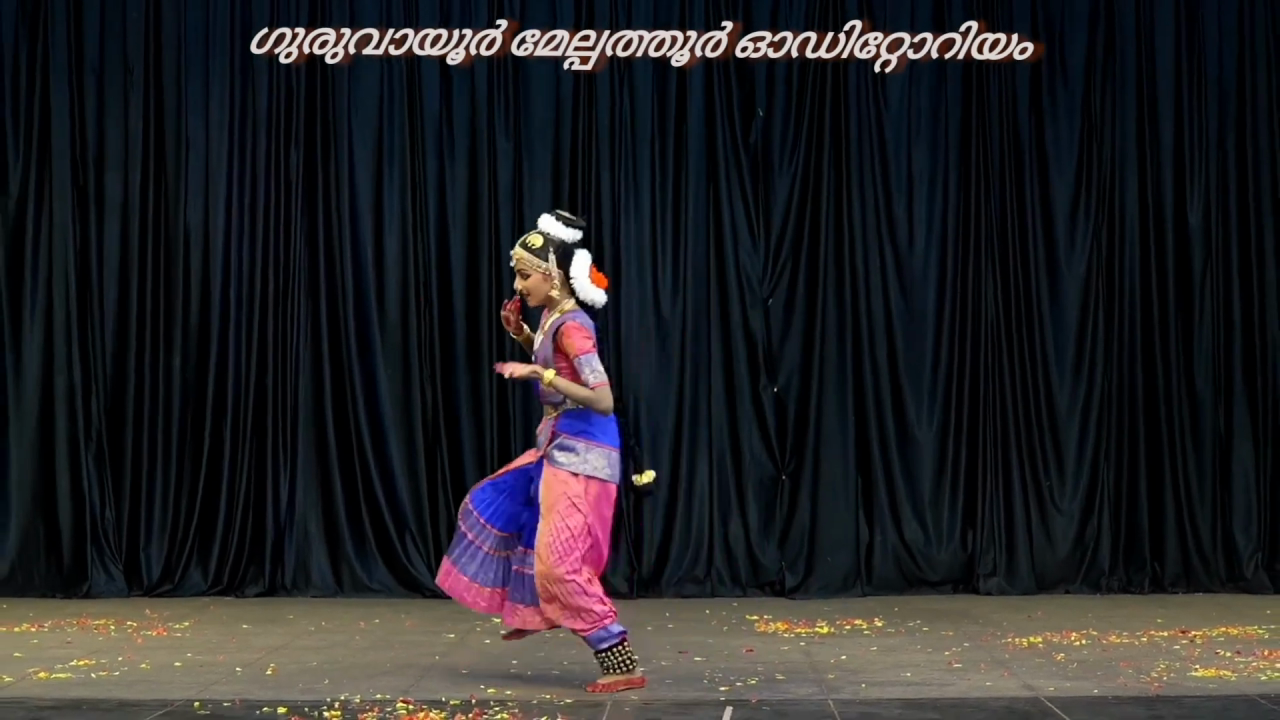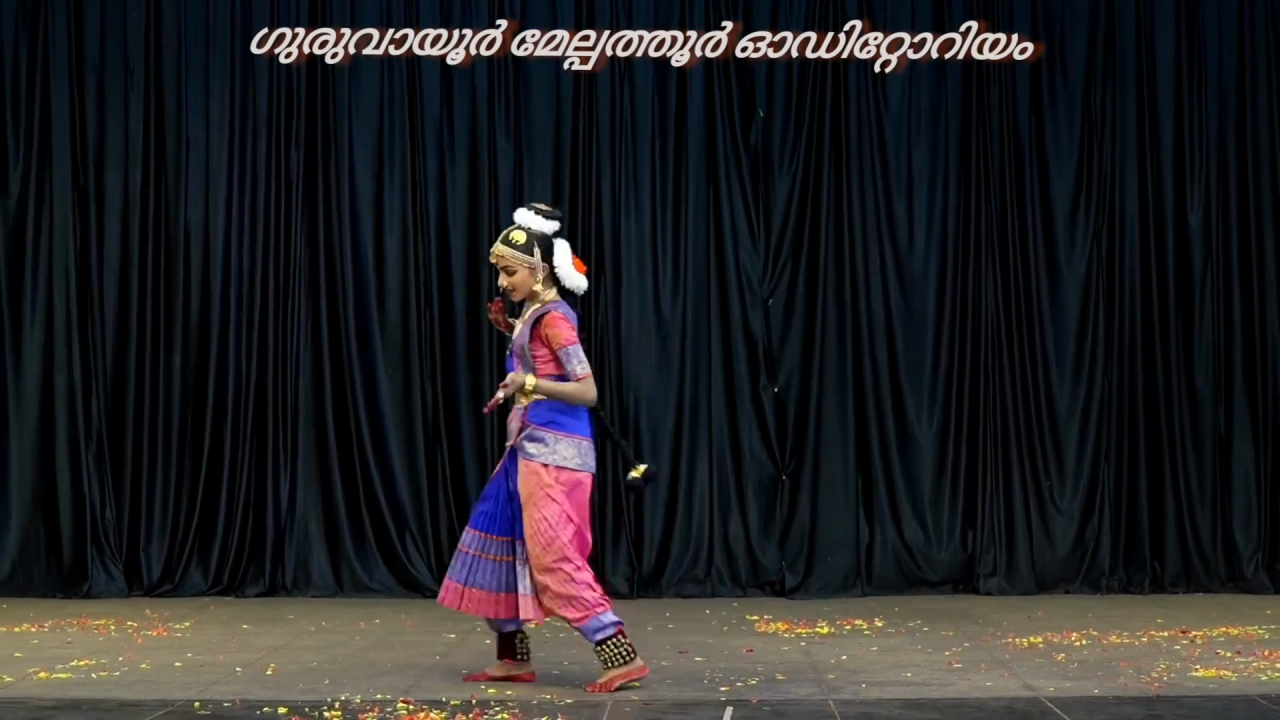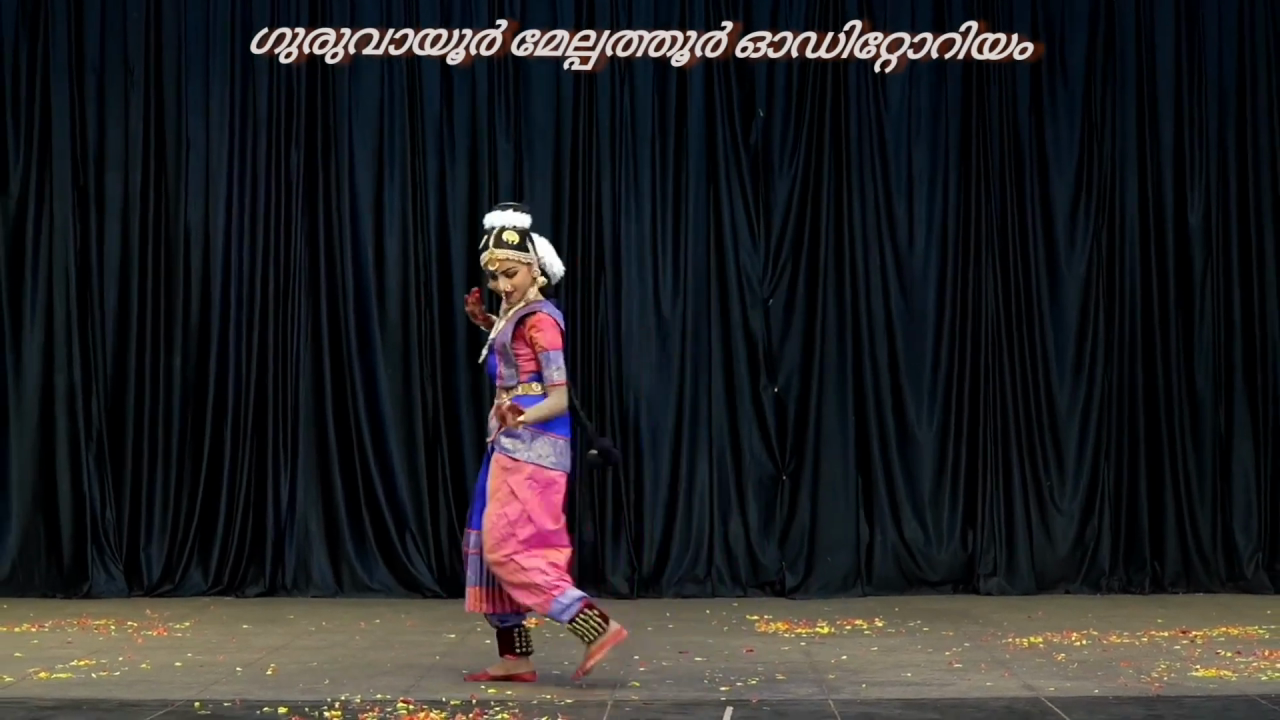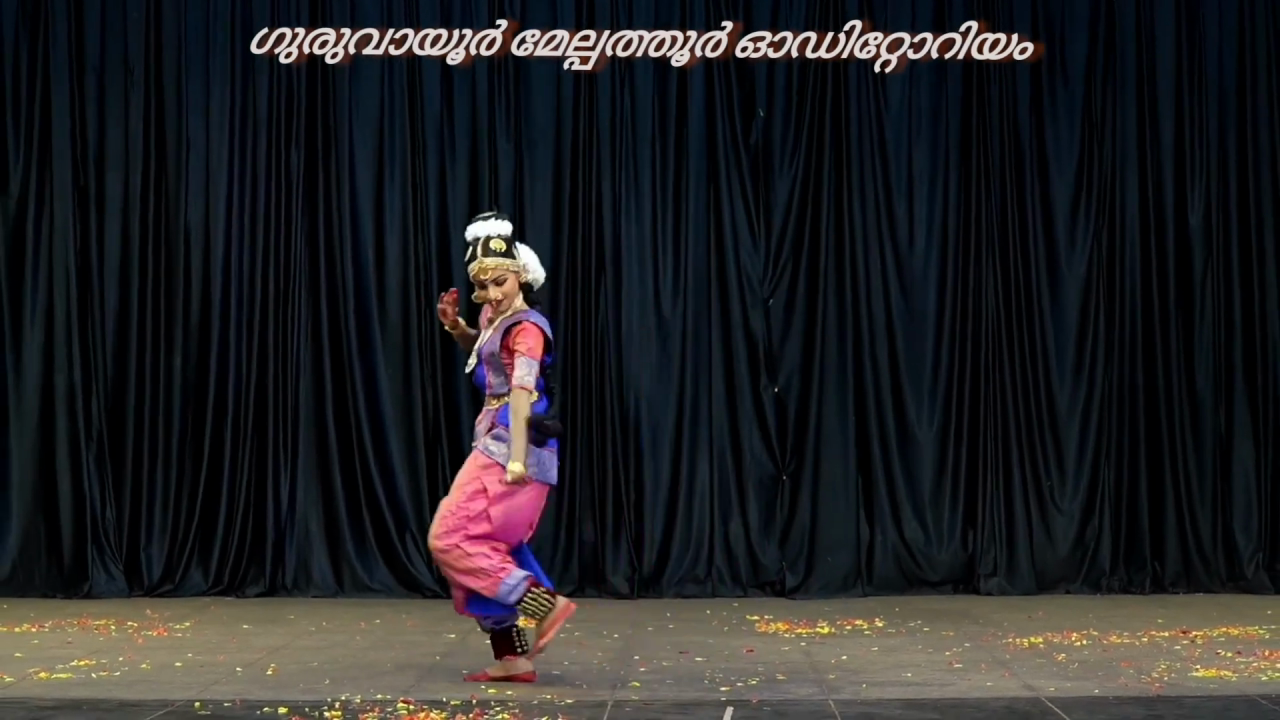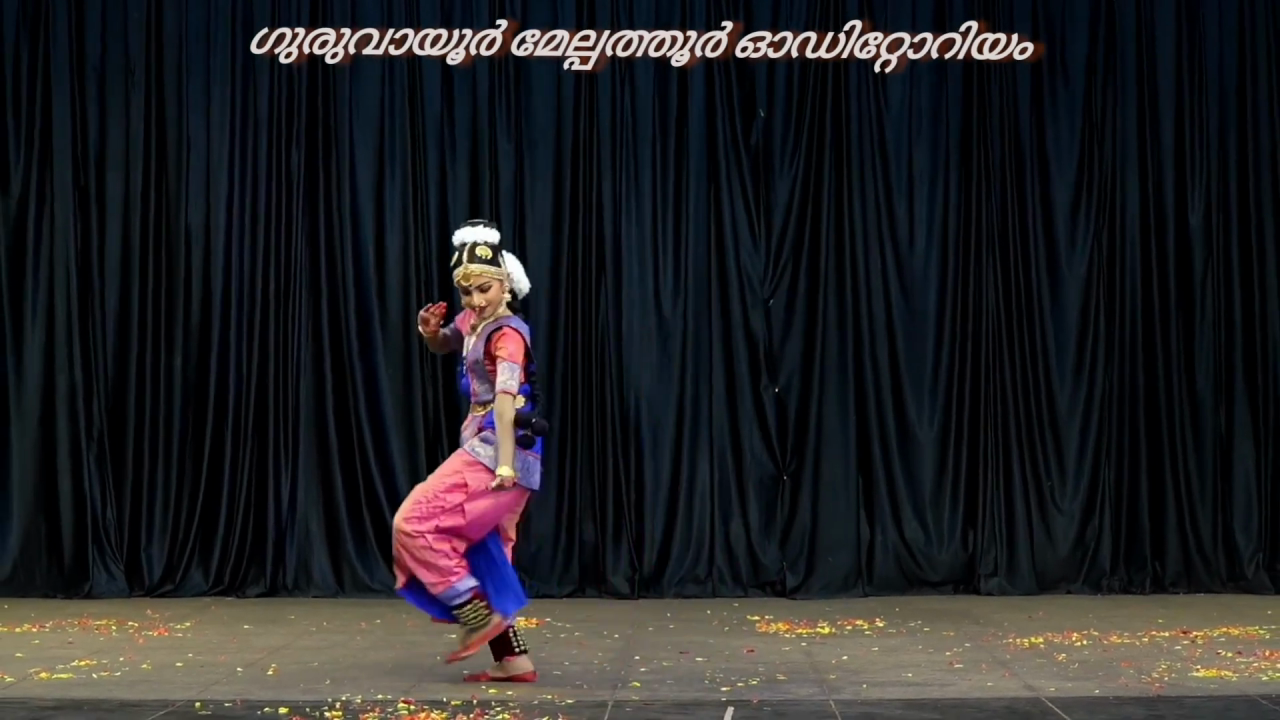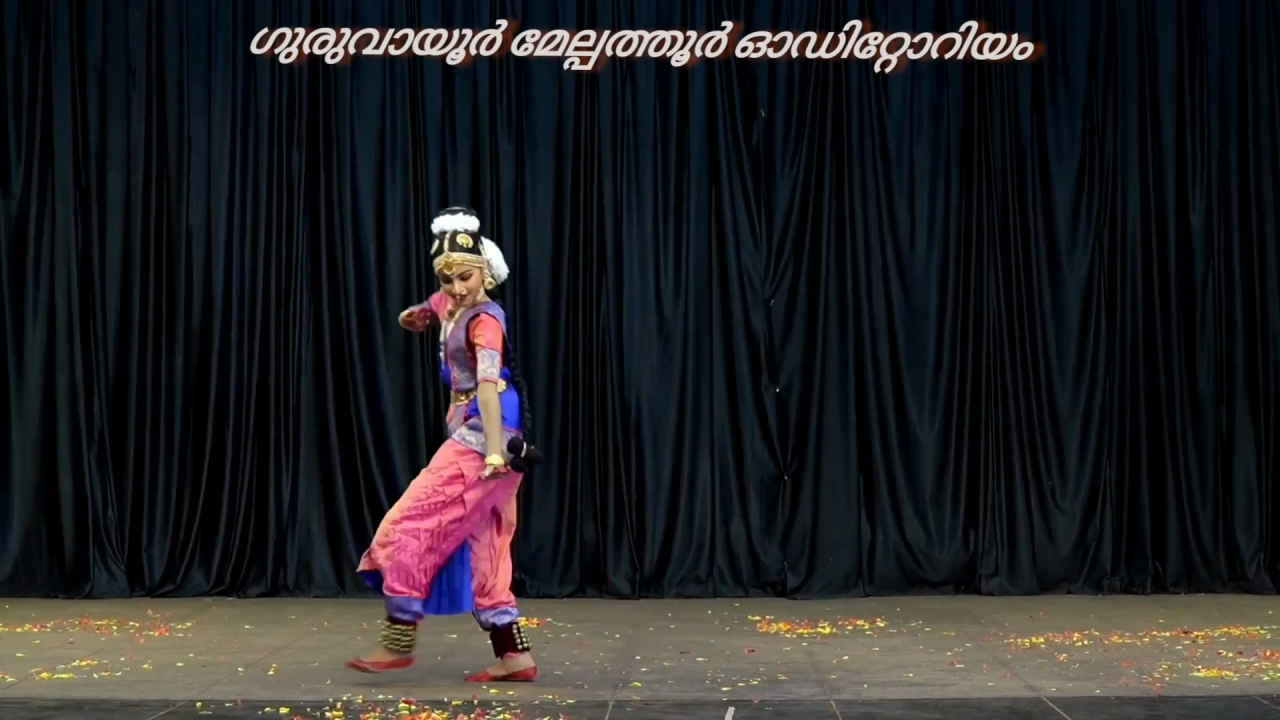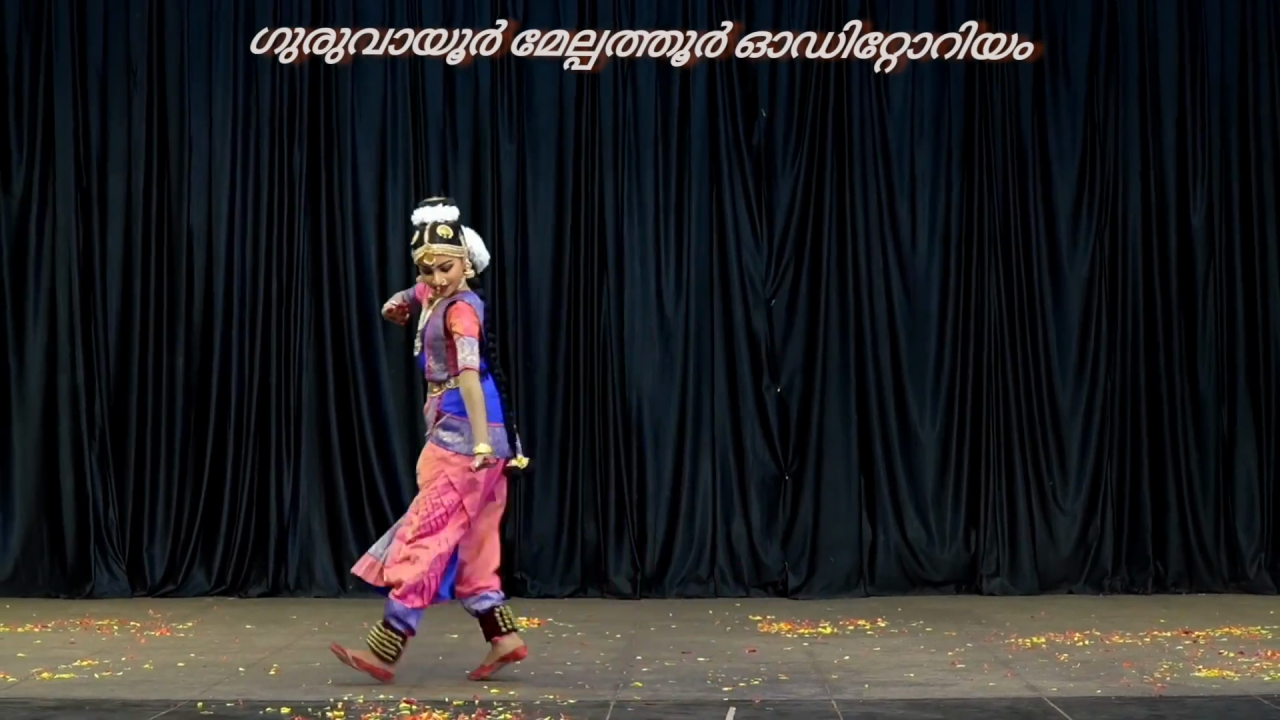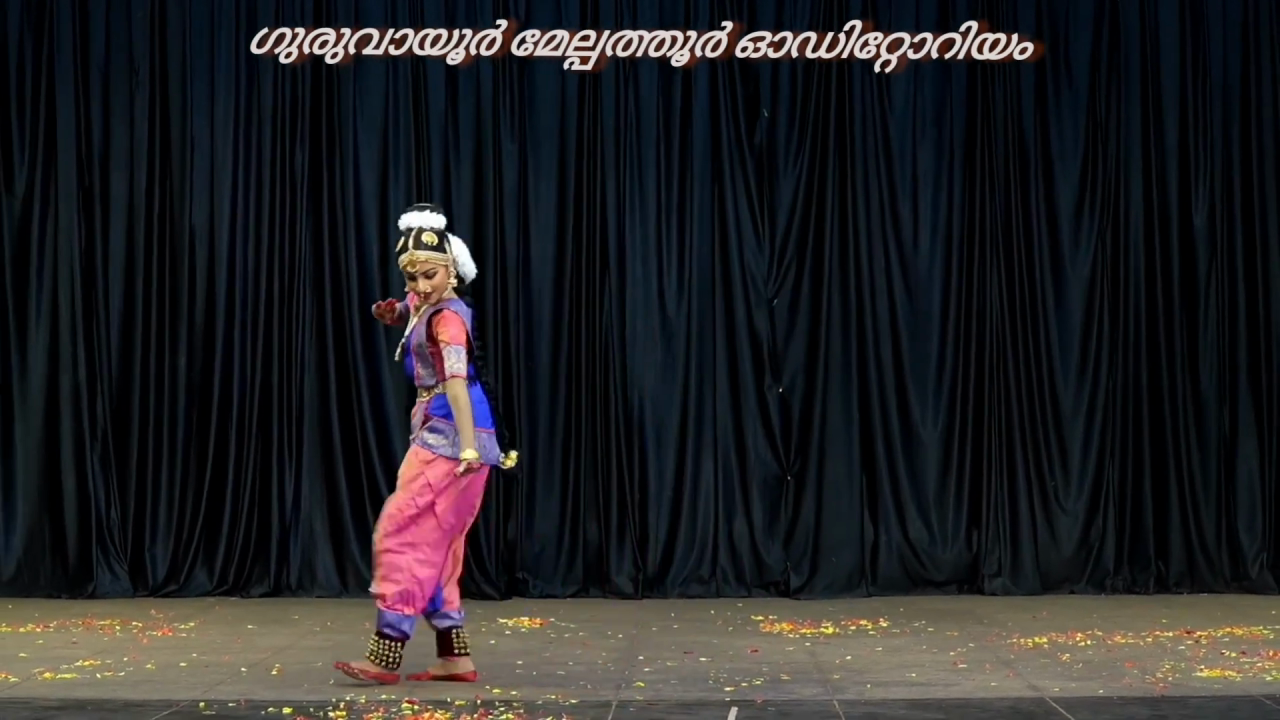
dt=0.1s
person 1, frame 1
left shoulder: (572, 326)
right shoulder: (552, 319)
left elbow: (602, 400)
left wrist: (544, 377)
right wrist: (519, 332)
left hip: (581, 456)
right hip: (559, 451)
left knee: (563, 568)
right knee: (489, 509)
left ankle: (623, 666)
right ankle: (526, 619)
person 1, frame 2
left shoulder: (554, 318)
right shoulder: (535, 313)
left elbow: (587, 391)
left wrist: (529, 383)
right wrist: (508, 328)
left hip: (553, 447)
right hip: (535, 445)
left knee: (556, 558)
right knee: (496, 538)
left ankle: (624, 659)
right ankle: (512, 658)
person 1, frame 3
left shoulder: (541, 318)
right shoulder: (514, 310)
left elbow: (558, 394)
left wrist: (518, 412)
right wrist: (483, 320)
left hip: (528, 445)
right hip: (512, 443)
left knee: (511, 550)
right knee: (491, 549)
left ankle: (600, 628)
right ankle: (513, 657)
person 1, frame 4
left shoulder: (526, 327)
right shoulder: (493, 316)
left elbow: (521, 397)
right elbow: (481, 351)
left wrist: (517, 459)
right wrist: (451, 322)
left hip: (515, 448)
right hip: (499, 446)
left knee: (451, 538)
right knee: (487, 548)
left ankle: (546, 604)
right ankle: (511, 657)
person 1, frame 5
left shoulder: (507, 333)
right shoulder: (476, 318)
left elbow: (507, 400)
right elbow: (442, 346)
left wrist: (503, 464)
right wrist: (429, 328)
left hip: (498, 449)
right hip: (487, 446)
left knee: (416, 524)
right knee: (482, 553)
left ankle: (481, 617)
right ankle: (512, 659)
person 1, frame 6
left shoulder: (484, 319)
right shoulder: (450, 303)
left elbow: (489, 387)
right elbow: (420, 326)
left wrist: (495, 450)
right wrist: (410, 319)
left hip: (484, 438)
right hip: (476, 436)
left knee: (409, 529)
right knee: (479, 550)
left ankle: (398, 643)
right ankle: (515, 655)
person 1, frame 7
left shoulder: (461, 308)
right shoulder: (433, 292)
left elbow: (469, 376)
right elbow: (404, 305)
left wrist: (481, 442)
right wrist: (396, 307)
left hip: (460, 431)
right hip: (454, 428)
left knee: (426, 537)
right knee: (464, 541)
left ankle: (384, 652)
right ankle: (502, 637)
person 1, frame 8
left shoulder: (447, 316)
right shoulder: (422, 300)
left elbow: (456, 383)
right elbow: (399, 314)
left wrist: (468, 448)
right wrist: (389, 312)
left hip: (447, 435)
right hip: (440, 434)
left knee: (404, 539)
right knee: (434, 547)
left ankle: (384, 658)
right ankle: (453, 657)
